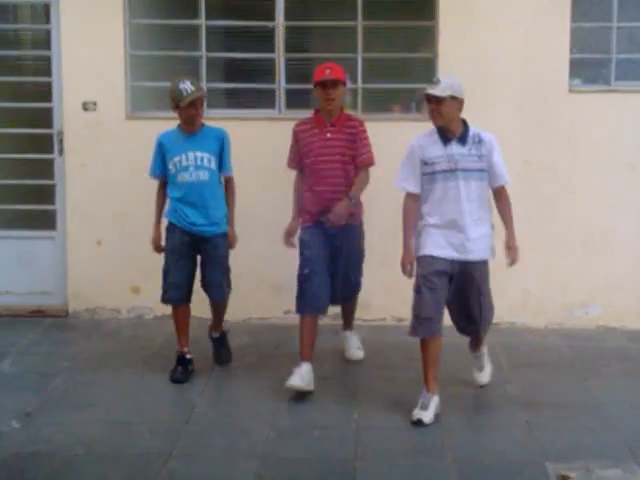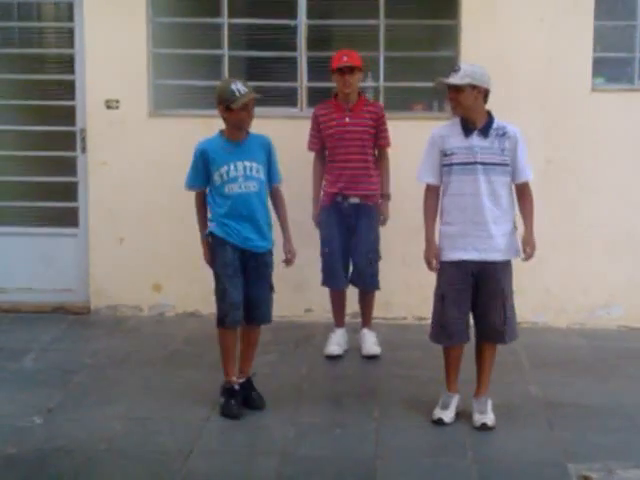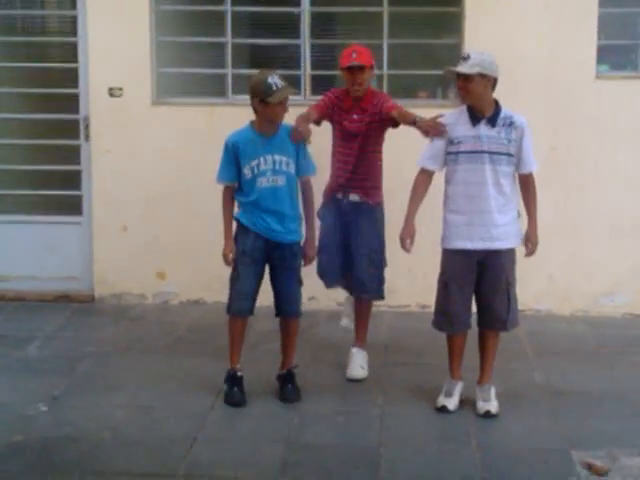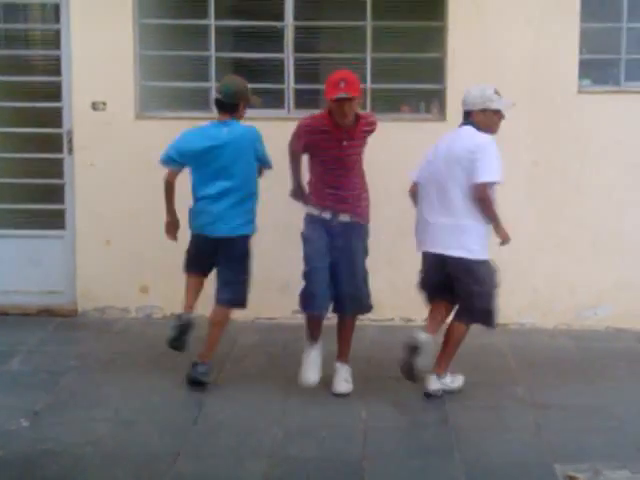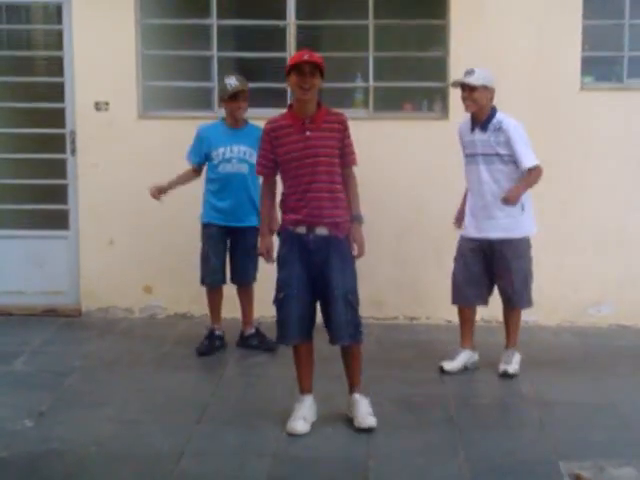
dt=0.7s
person 1, frame 1
left shoulder: (485, 143)
right shoulder: (419, 146)
left elbow: (500, 191)
right elbow: (411, 198)
left wrist: (510, 235)
right wrist: (407, 246)
left hip: (474, 246)
right hip: (433, 247)
left knee: (477, 315)
right knee: (429, 318)
left ankle: (478, 348)
right ankle: (430, 393)
person 1, frame 2
left shoulder: (510, 136)
right shoulder: (441, 137)
left elbow: (523, 187)
right elbow: (432, 190)
left wrist: (529, 230)
right wrist: (429, 239)
left hip: (496, 248)
right hip: (454, 248)
left knee: (492, 324)
right knee: (451, 322)
left ankle: (482, 397)
right ankle: (451, 393)
person 1, frame 3
left shoulder: (516, 125)
right shoulder: (447, 124)
left elbow: (526, 177)
right elbow: (426, 172)
left wrist: (533, 223)
right wrist: (410, 219)
left hip: (500, 237)
right hip: (458, 236)
left knee: (494, 313)
right knee: (454, 310)
left ankle: (485, 384)
right ankle: (454, 381)
person 1, frame 4
left shoulder: (442, 144)
right shoulder: (486, 145)
left elbow: (415, 190)
right elbow: (482, 192)
right wrist: (497, 226)
left hip: (434, 239)
right hip: (467, 243)
left knee: (445, 296)
right knee: (473, 305)
left ankle: (424, 338)
right ankle: (438, 374)
person 1, frame 5
left shoulder: (510, 127)
right shoulder: (464, 130)
left elbow: (534, 169)
left wrist: (518, 190)
right wrist: (463, 206)
left hip: (510, 227)
right hip: (474, 226)
left knee: (514, 289)
right knee: (465, 287)
left ankle: (511, 351)
right ankle: (467, 350)
person 2, frame 1
left shoulder: (355, 127)
right shoulder: (302, 129)
left elbow: (364, 174)
right elbow: (300, 177)
left wrist: (347, 203)
right wrist: (294, 217)
left hip: (347, 218)
right hip: (314, 220)
left knee: (349, 284)
right knee: (311, 291)
left ankle: (349, 331)
right ankle: (305, 366)
person 2, frame 2
left shoulder: (375, 112)
right shoulder: (321, 114)
left elbow: (382, 156)
right elbow: (319, 159)
left wrist: (385, 197)
right wrist: (315, 201)
left hip: (365, 201)
right hip: (333, 201)
left knee: (366, 267)
right knee: (333, 266)
left ankle: (367, 329)
right ankle: (338, 330)
person 2, frame 3
left shoulder: (380, 102)
right shoulder: (333, 99)
left elbow: (399, 113)
right elbow: (309, 115)
left wrist: (420, 122)
right wrist: (301, 124)
left hip: (367, 201)
right hip: (335, 198)
left knee: (366, 272)
right knee: (330, 267)
left ankle: (359, 348)
right ankle: (355, 293)
person 2, frame 4
left shoulder: (367, 125)
right shoulder: (310, 126)
right elbow: (294, 150)
right wrist: (297, 186)
left hip: (354, 220)
right hip: (320, 217)
left knee: (351, 291)
right knee: (317, 289)
left ankle: (343, 364)
right ankle: (313, 345)
person 2, frame 5
left shoulder: (338, 123)
right shoulder: (273, 128)
left elbow: (347, 174)
right elbow: (268, 184)
left wrist: (356, 222)
right wrist: (265, 233)
left hip: (334, 232)
right hip: (294, 235)
left knee: (344, 316)
right knee: (295, 317)
left ankle: (357, 396)
right ankle: (306, 400)
person 3, frame 1
left shoulder: (219, 137)
right shoulder: (165, 141)
left elbow: (228, 181)
right elbow: (162, 185)
left wrist: (231, 224)
right wrist: (156, 227)
left hip: (215, 230)
right hip: (179, 229)
left knee: (219, 293)
right knee: (178, 294)
left ankle: (217, 332)
right ankle: (184, 355)
person 3, frame 2
left shoulder: (264, 145)
right shoulder: (206, 149)
left elbow: (274, 192)
right elbow: (200, 197)
left wrist: (287, 238)
right wrist: (205, 243)
left hip: (260, 243)
right hip: (225, 242)
left knee: (256, 315)
right knee: (231, 312)
left ankle: (244, 379)
right ankle: (229, 384)
person 3, frame 3
left shoulder: (294, 138)
right shoulder: (237, 142)
left elbow: (305, 187)
right elbow: (229, 190)
left wrist: (310, 236)
right wrist: (228, 239)
left hip: (287, 236)
right hip: (250, 233)
left knee: (290, 308)
right knee: (240, 303)
left ankle: (287, 372)
right ankle: (235, 375)
person 3, frame 4
left shoulder: (193, 138)
right shoulder: (250, 135)
left elbow: (170, 178)
right elbow: (263, 169)
left wrist: (171, 215)
left hip: (204, 223)
right hip: (238, 226)
left knee: (196, 268)
right knee: (228, 294)
left ankle: (185, 317)
right ankle: (203, 363)
person 3, frame 5
left shoulder: (259, 134)
right shoulder: (207, 133)
right elbow: (195, 170)
left wrist: (270, 213)
right wrist: (168, 186)
left hip: (248, 219)
right hip: (214, 218)
left knee: (245, 277)
right knee: (213, 278)
left ankle: (249, 331)
right ankle: (215, 331)
